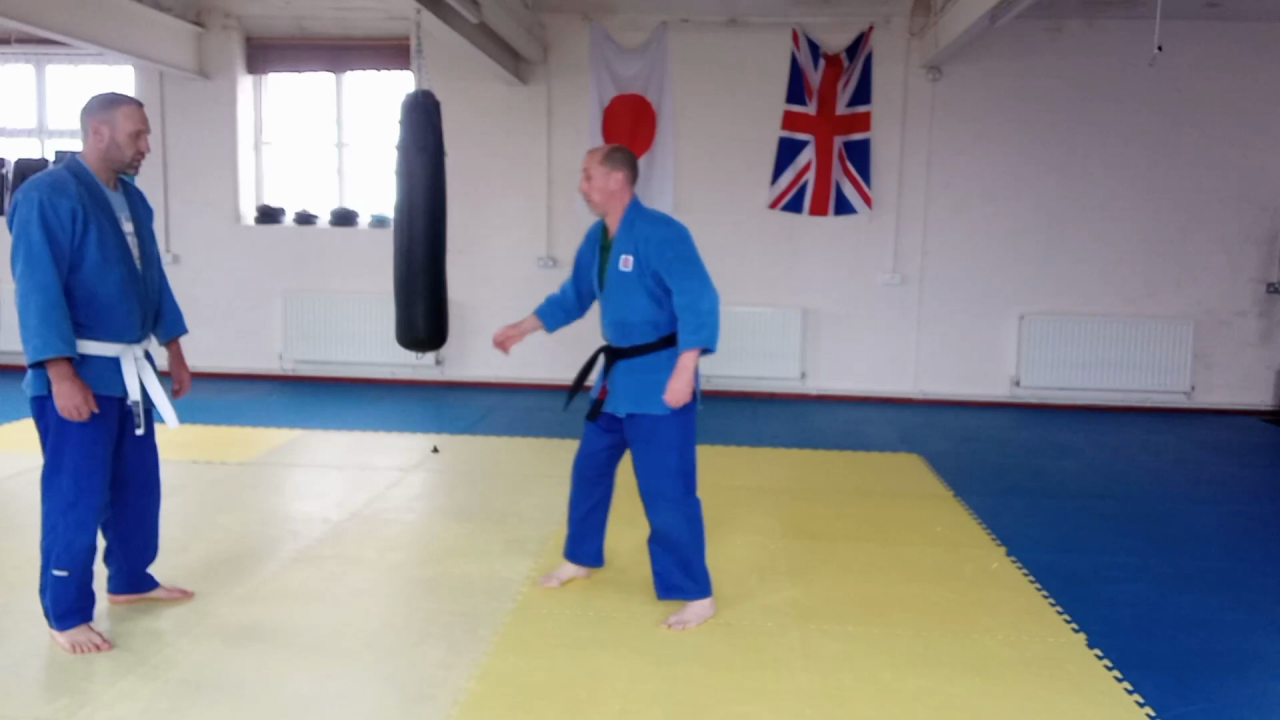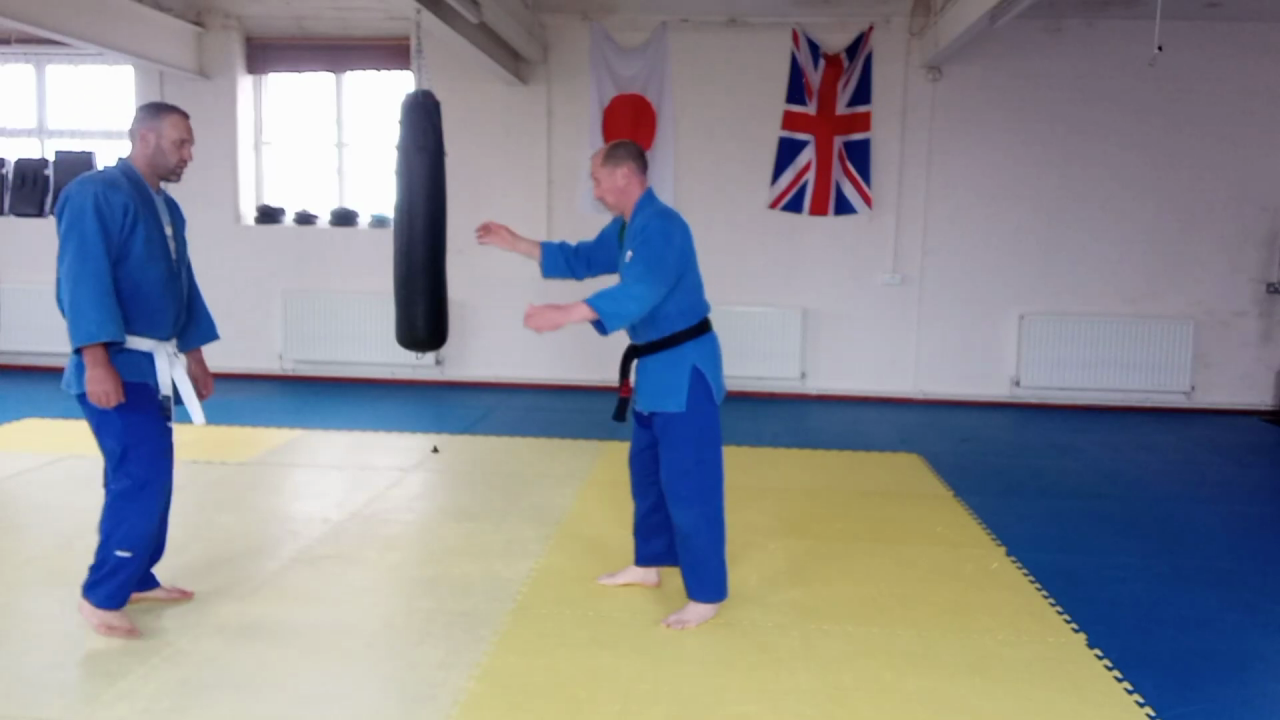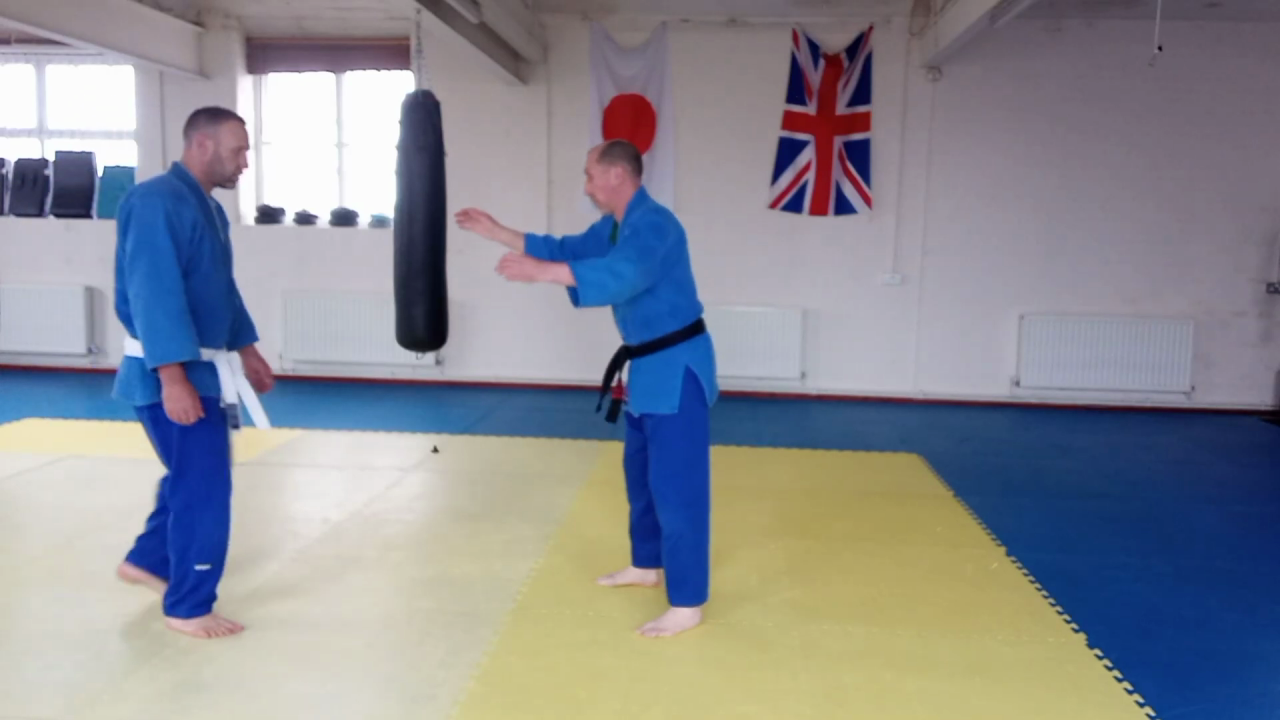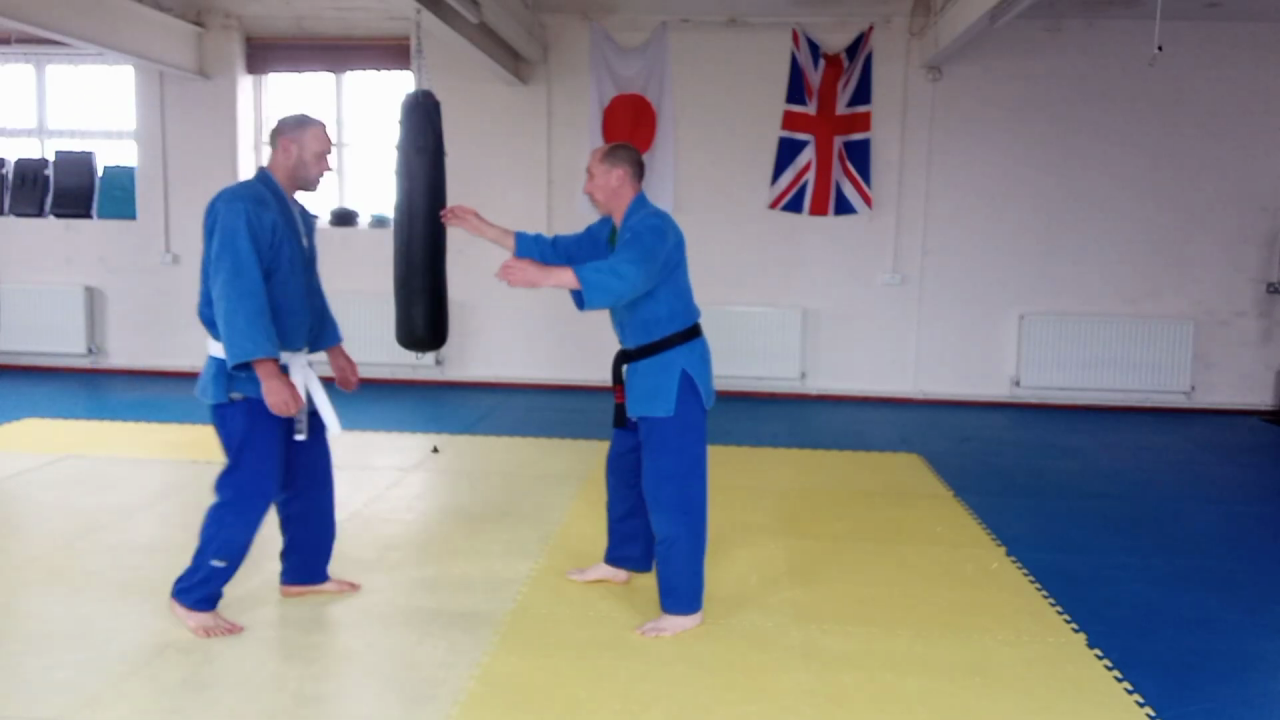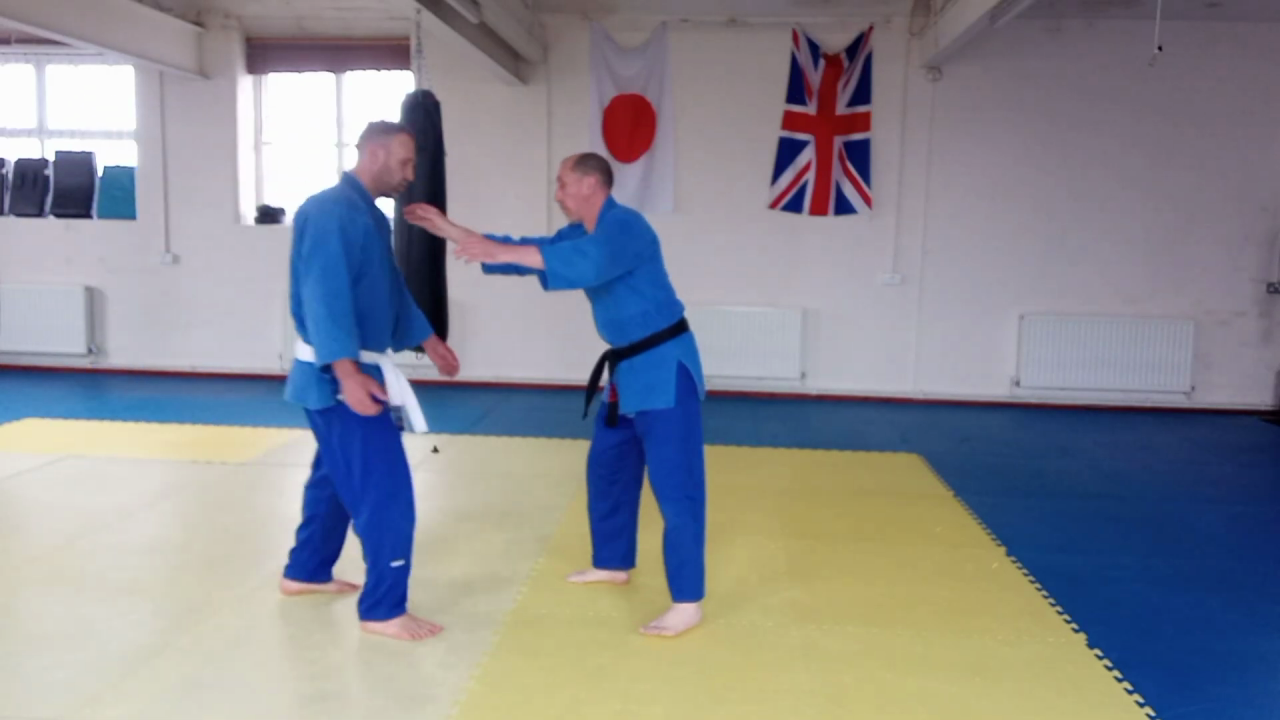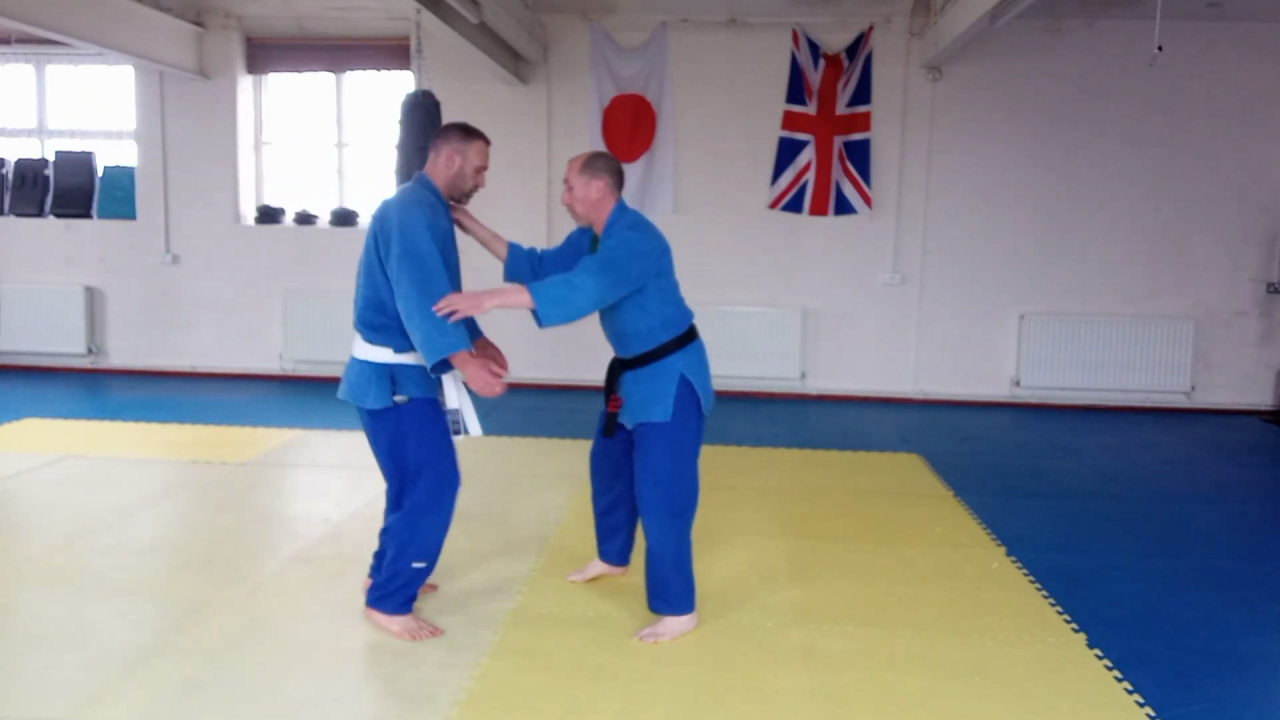
dt=0.5s
person 1, frame 1
left shoulder: (132, 199)
right shoulder: (46, 195)
left elbow: (152, 278)
right elbow: (39, 292)
left wrist: (173, 349)
right wrist: (61, 374)
left hip: (127, 367)
right hip: (77, 372)
left knee: (138, 482)
right knee: (76, 495)
left ankle: (131, 580)
right ankle: (67, 615)
person 1, frame 2
left shoulder: (166, 207)
right shoulder: (96, 194)
left elbow: (182, 285)
right elbow: (84, 281)
left wrist: (194, 357)
right wrist: (97, 361)
left hip: (153, 362)
right hip: (112, 364)
left knee: (140, 475)
right knee: (144, 475)
left ankle: (134, 578)
right ankle: (103, 594)
person 1, frame 3
left shoulder: (207, 208)
right shoulder: (156, 202)
right elbow: (154, 297)
left wrist: (247, 352)
right wrist: (173, 378)
left hip: (201, 368)
right hip: (171, 375)
left knee: (193, 477)
right knee: (202, 486)
left ankle: (148, 560)
right ankle: (187, 606)
person 1, frame 4
left shoulder: (297, 215)
right shoulder: (240, 207)
right elbow: (238, 298)
left wrist: (333, 350)
right wrist: (268, 373)
left hip: (287, 368)
right hip: (247, 375)
left knee: (310, 472)
right knee: (250, 486)
left ankle: (306, 573)
right ankle: (194, 598)
person 1, frame 5
left shoulder: (370, 217)
right shoulder: (330, 212)
left elbow: (391, 291)
right elbow: (325, 299)
left wrist: (429, 341)
right wrist: (348, 373)
left hip: (357, 368)
right hip: (339, 374)
left knee: (338, 474)
right knee: (384, 485)
left ankle: (306, 571)
right ankle: (382, 608)
person 1, frame 6
left shoulder: (428, 210)
right shoulder: (413, 211)
left elbow: (440, 296)
right elbow: (421, 299)
left wrist: (479, 342)
right wrist: (466, 362)
left hip: (399, 369)
right hip: (394, 373)
left knee: (413, 476)
right knee: (434, 482)
left ankle: (388, 579)
right ankle: (387, 600)
person 2, frame 1
left shoulder: (661, 234)
right shoulder: (596, 238)
left elbow: (699, 303)
right elbow: (574, 295)
left wrist: (684, 368)
right wrist: (522, 328)
left hip: (661, 374)
right hip: (618, 372)
left knee: (666, 488)
right knee: (591, 467)
left ankle: (696, 595)
right ankle: (580, 558)
person 2, frame 2
left shoulder: (661, 226)
right shoulder: (624, 229)
left elbow: (636, 296)
right elbow: (583, 258)
left wrist: (565, 315)
right wrist: (517, 243)
left hip: (685, 367)
right hip: (656, 365)
left knee: (689, 482)
right knee: (648, 470)
left ankle: (706, 594)
right ankle: (649, 563)
person 2, frame 3
left shoulder: (653, 224)
right shoulder: (613, 226)
left elbow: (618, 275)
right elbow: (568, 250)
left wrist: (541, 272)
right wrist: (497, 232)
left hip: (677, 367)
right hip: (650, 365)
left knee: (676, 483)
right knee: (642, 471)
left ankle: (687, 603)
right ankle: (648, 563)
person 2, frame 4
left shoulder: (652, 227)
right shoulder: (610, 229)
left elbow: (623, 278)
right elbow: (556, 249)
left wrist: (546, 278)
right wrist: (485, 229)
left hip: (673, 372)
right hip: (645, 369)
left knee: (671, 488)
right knee: (625, 470)
left ankle: (683, 607)
right ankle: (622, 561)
person 2, frame 5
left shoulder: (625, 226)
right shoulder: (581, 232)
left elbow: (587, 263)
right elbow: (531, 251)
left wrist: (503, 252)
right wrist: (449, 229)
left hip: (665, 366)
right hip: (630, 366)
left knee: (674, 482)
right knee: (608, 467)
left ankle: (687, 601)
right ankle: (612, 563)
person 2, frame 6
left shoulder: (634, 238)
right shoulder: (592, 236)
left elbow: (578, 289)
right elbow: (540, 266)
left wrist: (489, 299)
right wrist: (473, 228)
left hip: (671, 376)
right hip: (637, 374)
left knee: (660, 493)
right knee: (609, 464)
left ankle: (678, 610)
right ankle: (611, 558)
